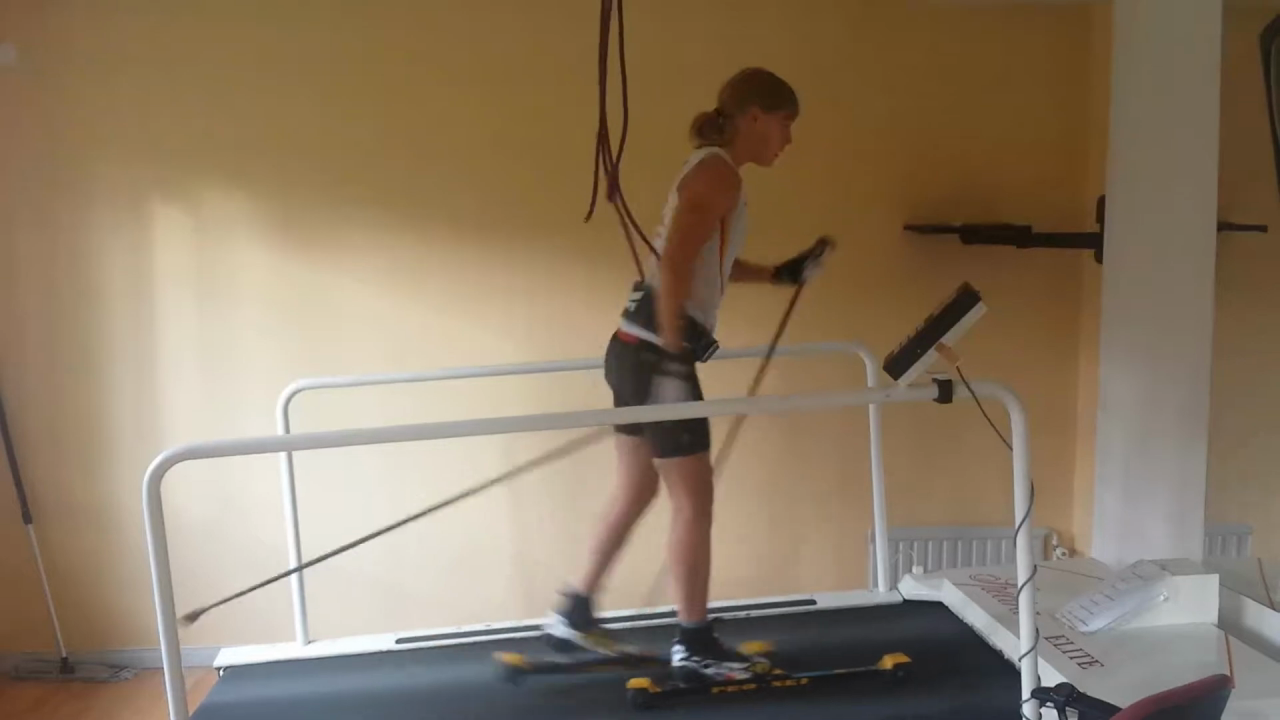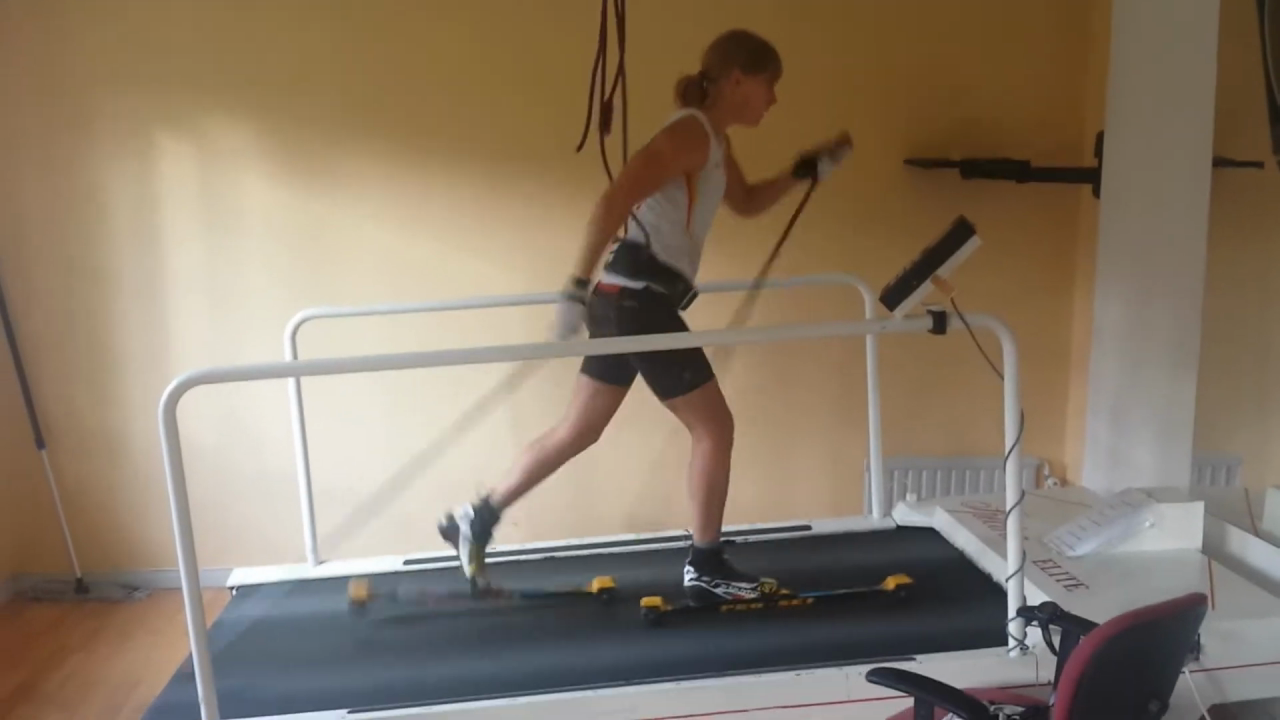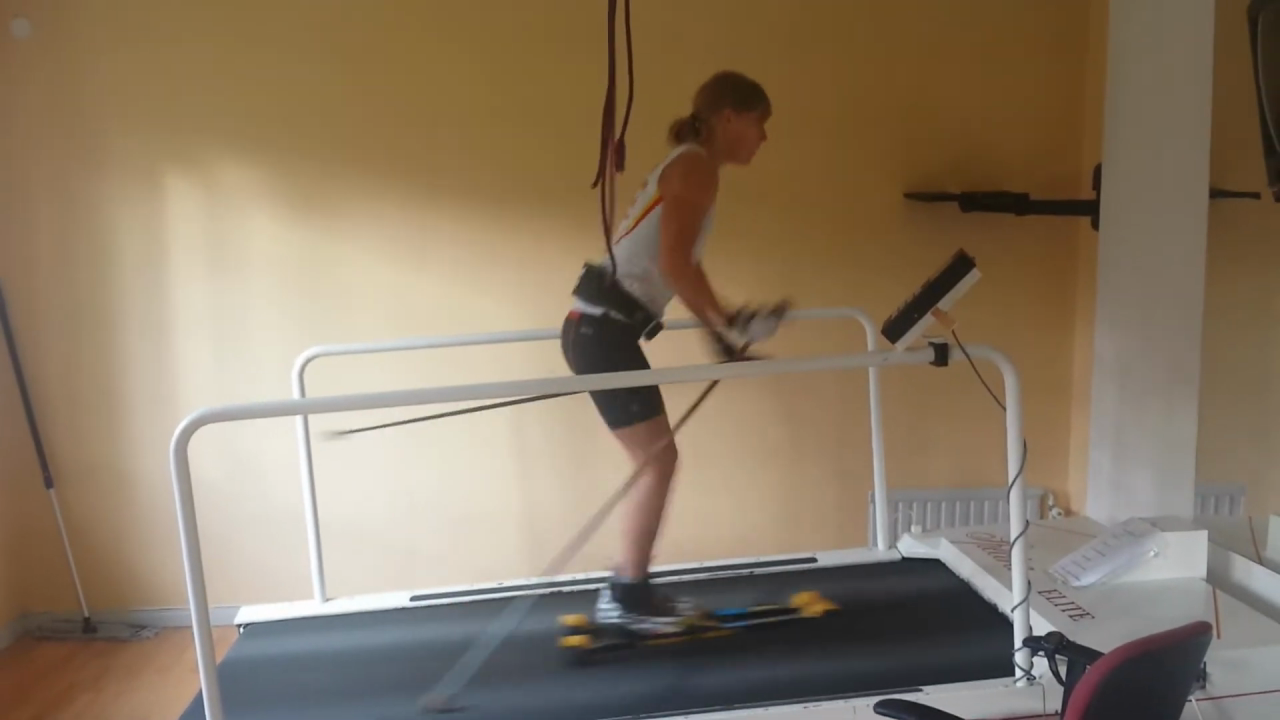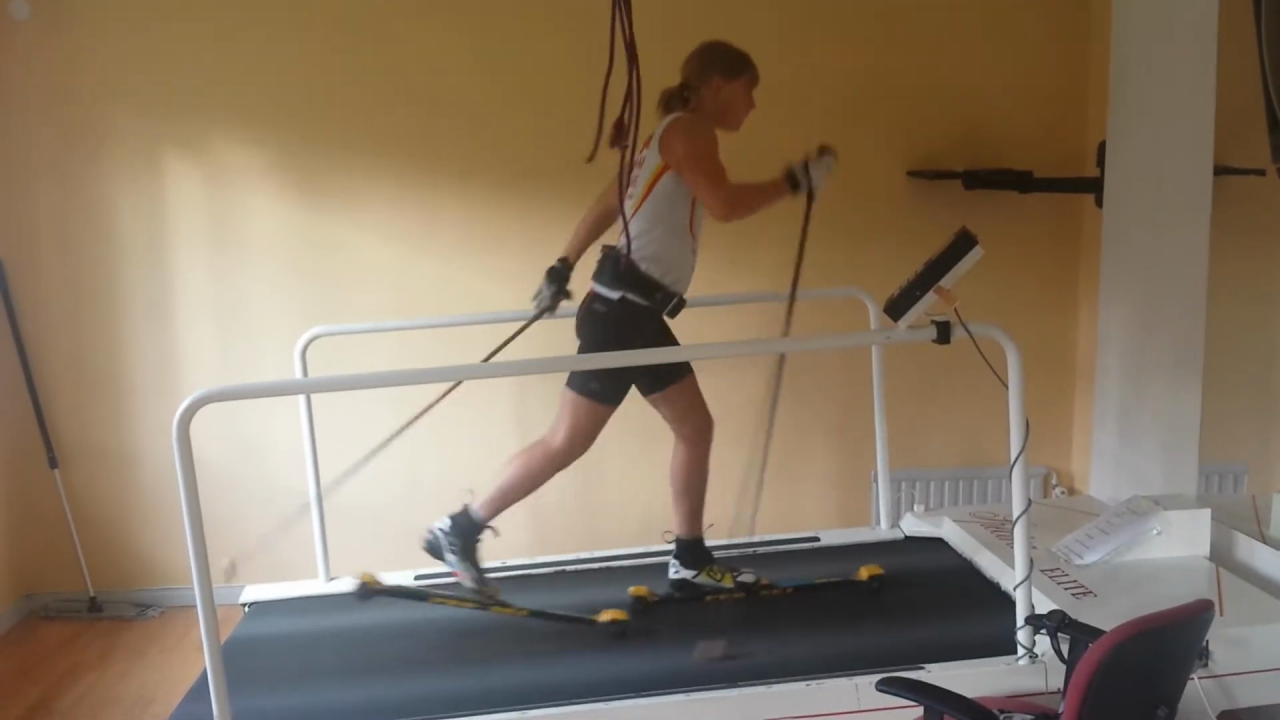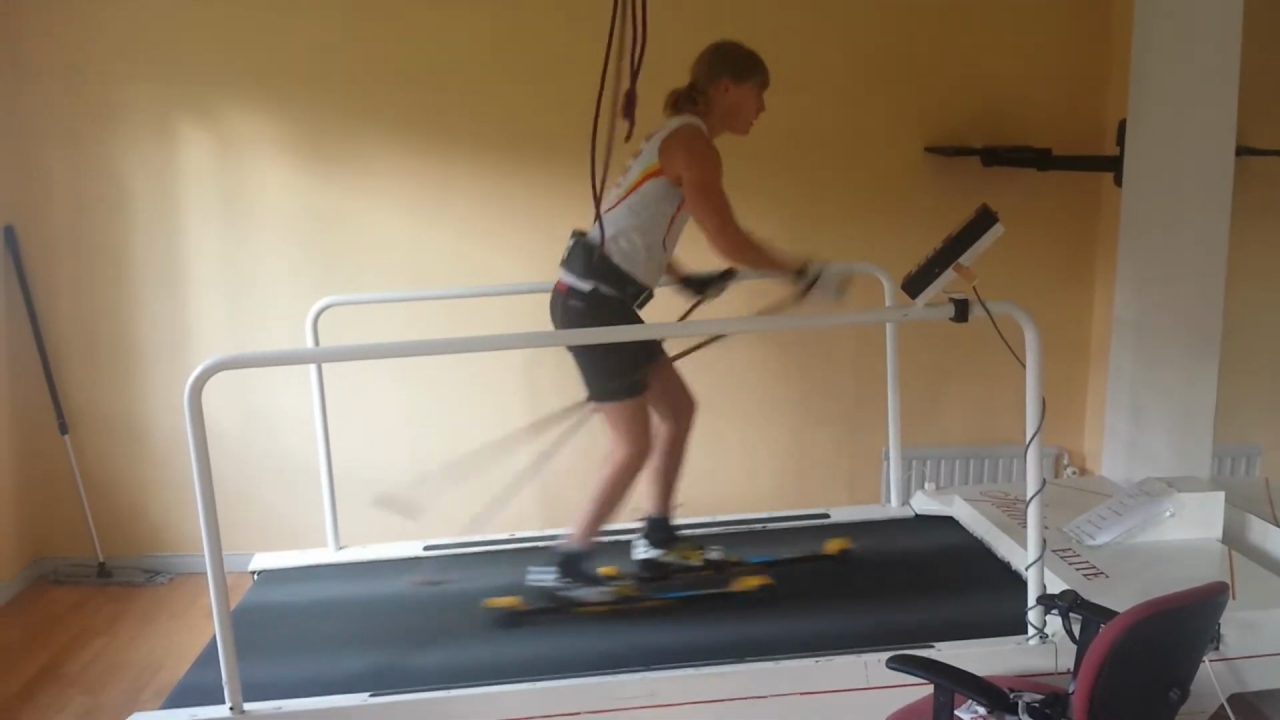
dt=1s
person 1, frame 1
left shoulder: (710, 170)
right shoulder: (718, 173)
right elbow: (675, 265)
left wrist: (780, 272)
right wrist: (672, 365)
left hip: (641, 350)
right hip: (653, 354)
left knee: (637, 490)
right knee: (694, 500)
left ankle: (575, 610)
right ankle: (695, 646)
person 1, frame 2
left shoulder: (711, 139)
right shoulder: (690, 134)
left elbow: (747, 201)
right elbow: (613, 201)
left wrist: (804, 171)
right wrist: (578, 288)
left hip: (628, 299)
right hip: (637, 301)
left knee: (578, 430)
right knee: (714, 429)
left ankle: (477, 518)
right ankle: (705, 566)
person 1, frame 3
left shoulder: (692, 172)
right shoulder: (694, 168)
left elbow: (672, 265)
right elbow: (676, 262)
left wrist: (725, 320)
right wrist: (721, 328)
left hip: (606, 329)
right hip: (602, 329)
left knee: (655, 464)
right knee: (659, 463)
left ankle: (629, 589)
right ankle: (626, 597)
person 1, frame 4
left shoulder: (671, 141)
right shoulder: (688, 132)
left elbow: (601, 207)
right elbow: (727, 204)
left wrist: (561, 270)
right wrist: (795, 179)
left hip: (636, 312)
right hip: (623, 310)
left knee: (695, 426)
right knee: (567, 441)
left ankle: (689, 558)
right ankle: (458, 531)
person 1, frame 5
left shoulder: (677, 140)
right shoulder: (691, 145)
right elbow: (725, 237)
left wrist: (687, 278)
right wrist: (800, 272)
left hip: (600, 294)
right hip: (591, 300)
left knee: (677, 410)
right knee: (634, 443)
left ankle: (656, 537)
right ankle: (565, 564)
